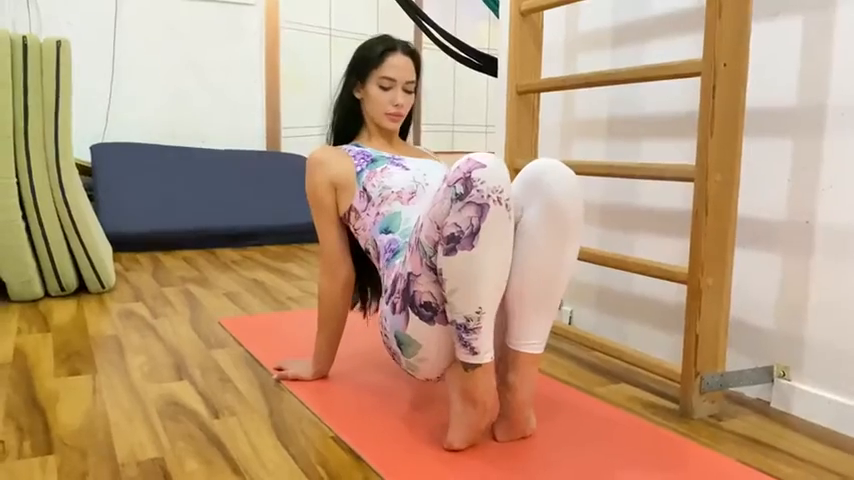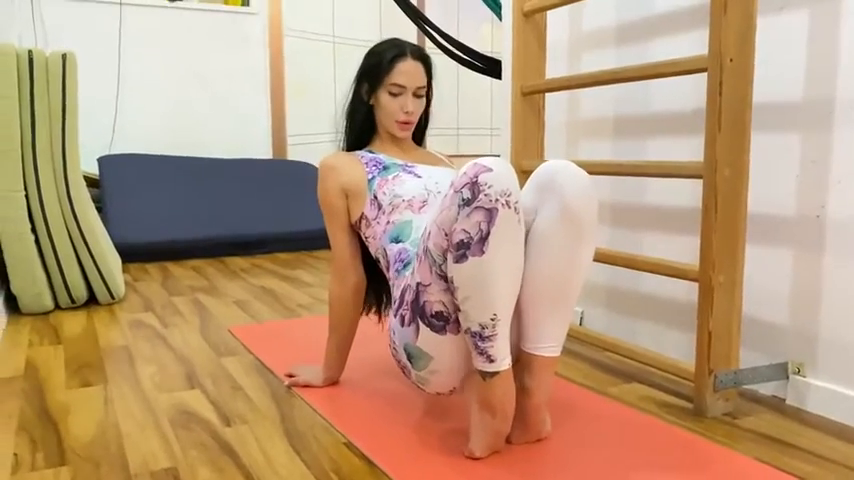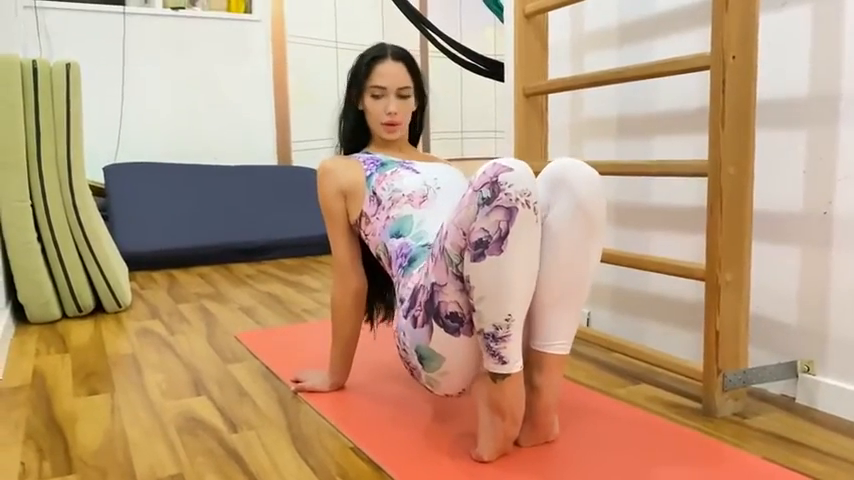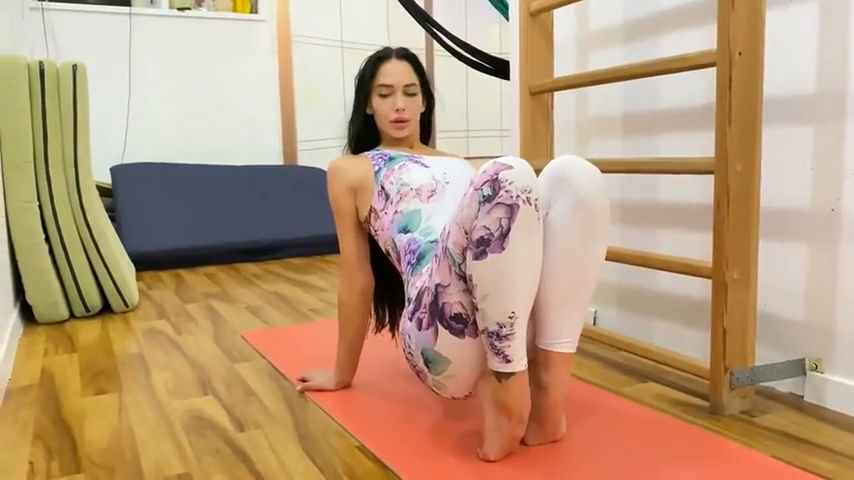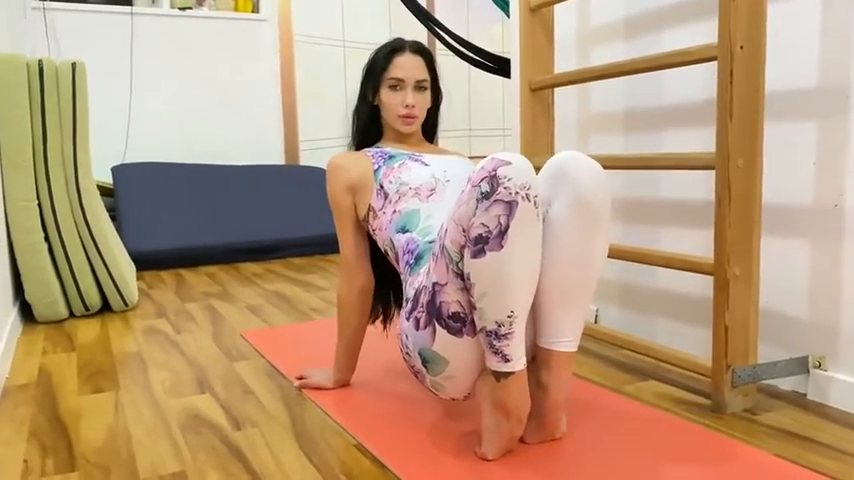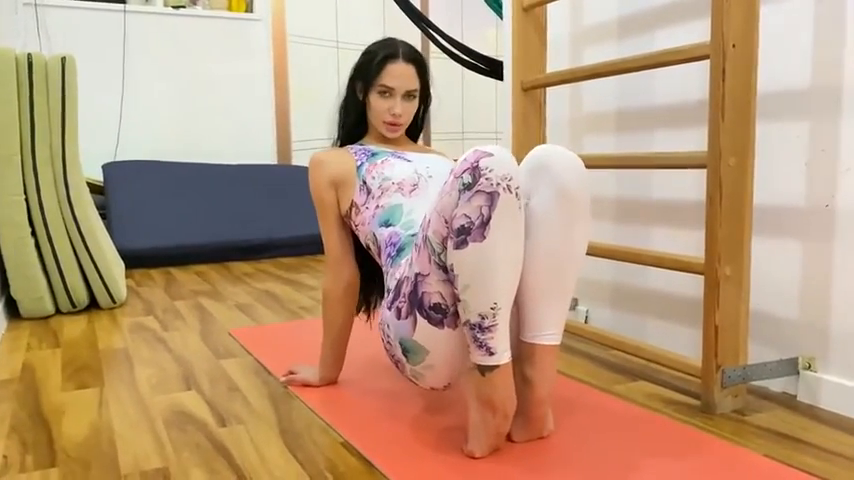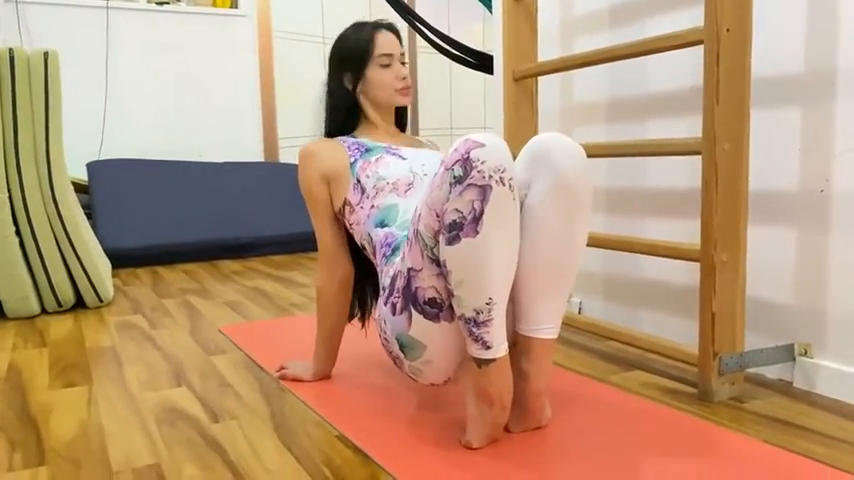
dt=0.7s
person 1, frame 1
left shoulder: (427, 157)
right shoulder: (329, 164)
right elbow: (337, 270)
left hip: (479, 310)
right hip: (420, 328)
left knee: (549, 177)
right knee: (480, 172)
left ankle: (515, 384)
right ankle: (472, 375)
person 1, frame 2
left shoulder: (442, 164)
right shoulder: (341, 170)
right elbow: (348, 277)
left hip: (489, 310)
right hip: (432, 336)
left knee: (561, 179)
right knee: (488, 176)
left ankle: (531, 390)
right ankle: (491, 385)
person 1, frame 3
left shoulder: (441, 165)
right shoulder: (340, 173)
right elbow: (350, 279)
left hip: (502, 315)
right hip: (437, 330)
left knee: (571, 177)
right knee: (506, 177)
left ankle: (541, 388)
right ankle: (500, 389)
person 1, frame 4
left shoulder: (456, 163)
right shoulder: (351, 171)
right elbow: (357, 279)
left hip: (510, 315)
right hip: (445, 331)
left knee: (572, 173)
right knee: (507, 174)
left ankle: (547, 387)
right ankle: (504, 389)
person 1, frame 5
left shoulder: (459, 162)
right shoulder: (350, 168)
right elbow: (357, 278)
left hip: (510, 322)
right hip: (443, 334)
left knee: (574, 171)
right knee: (505, 172)
left ankle: (548, 386)
right ankle: (505, 389)
person 1, frame 6
left shoulder: (439, 159)
right shoulder: (333, 165)
right elbow: (342, 273)
left hip: (492, 310)
right hip: (424, 328)
left knee: (553, 163)
right knee: (488, 164)
left ankle: (533, 383)
right ankle: (490, 385)
person 1, frame 7
left shoulder: (428, 149)
right shoulder: (324, 157)
right elbow: (336, 267)
left hip: (487, 306)
right hip: (423, 324)
left knee: (554, 151)
right knee: (480, 152)
left ankle: (529, 374)
right ankle: (488, 377)
